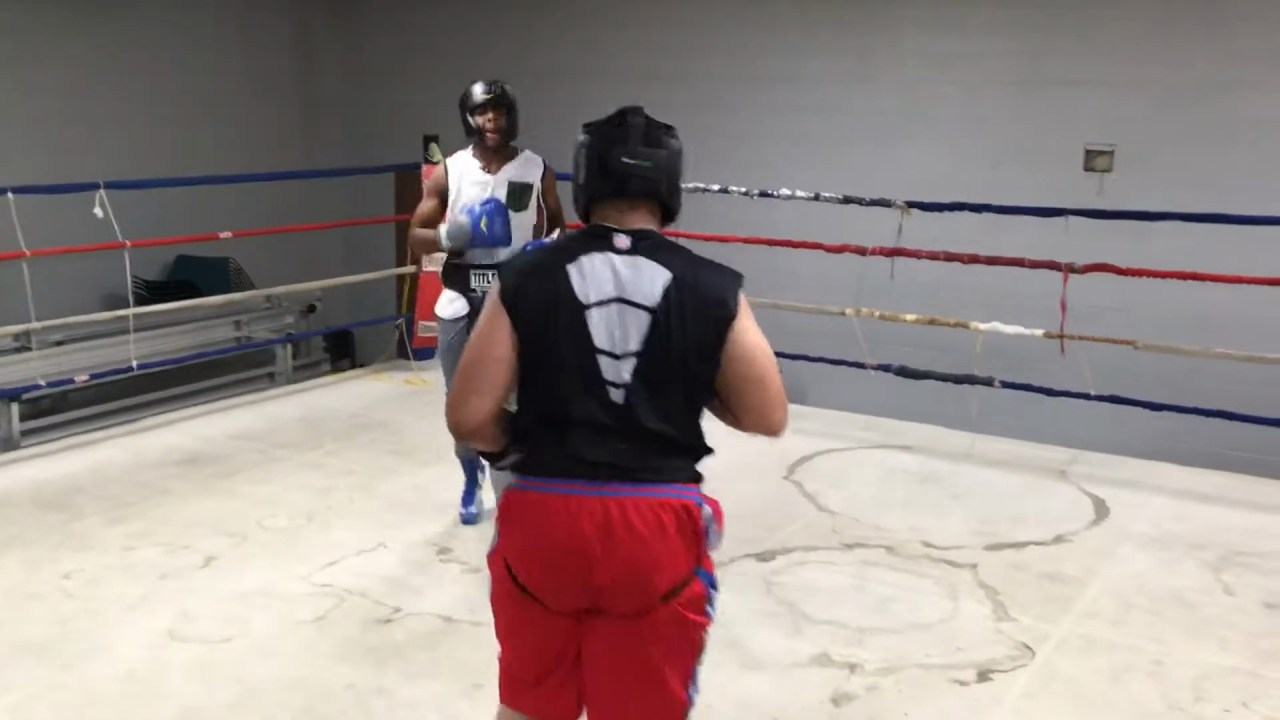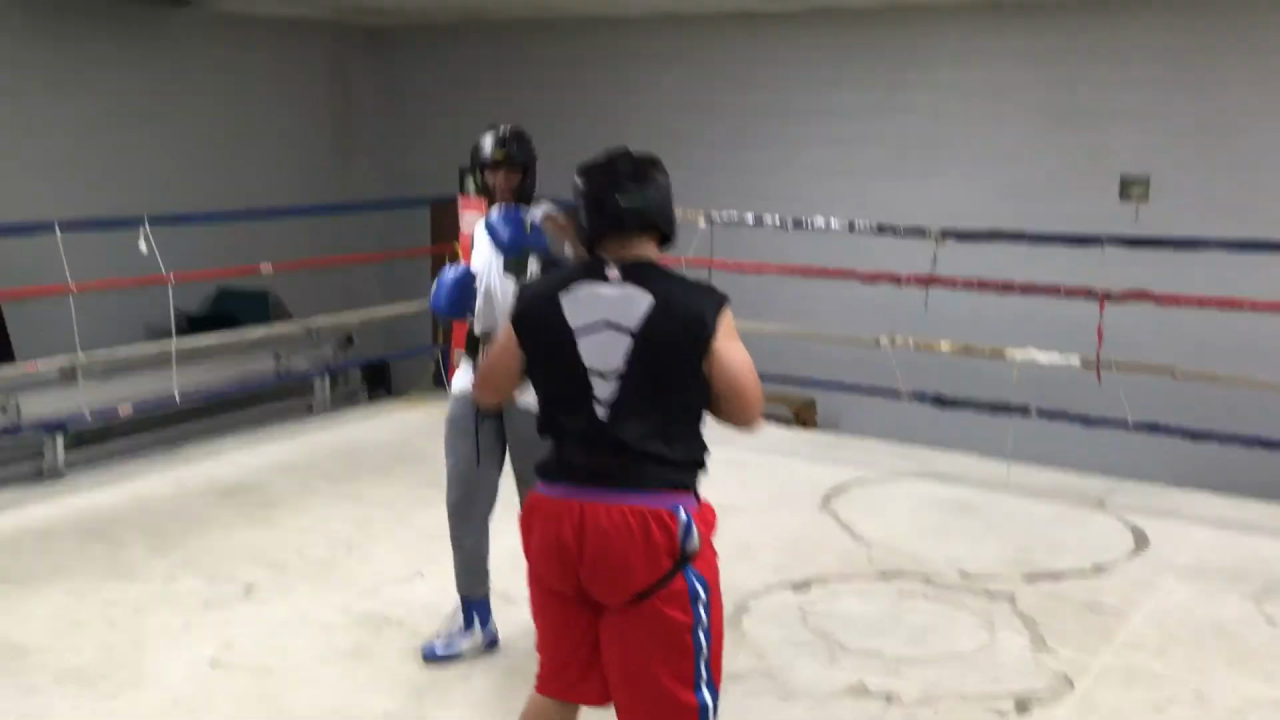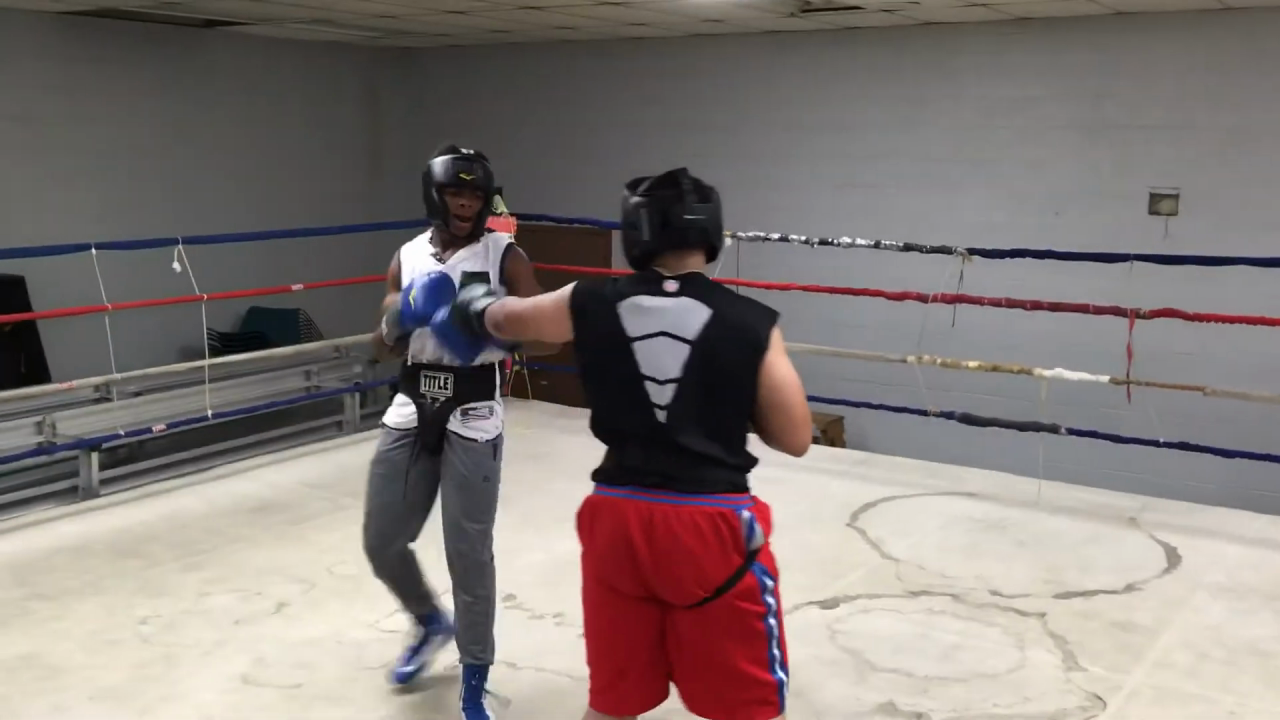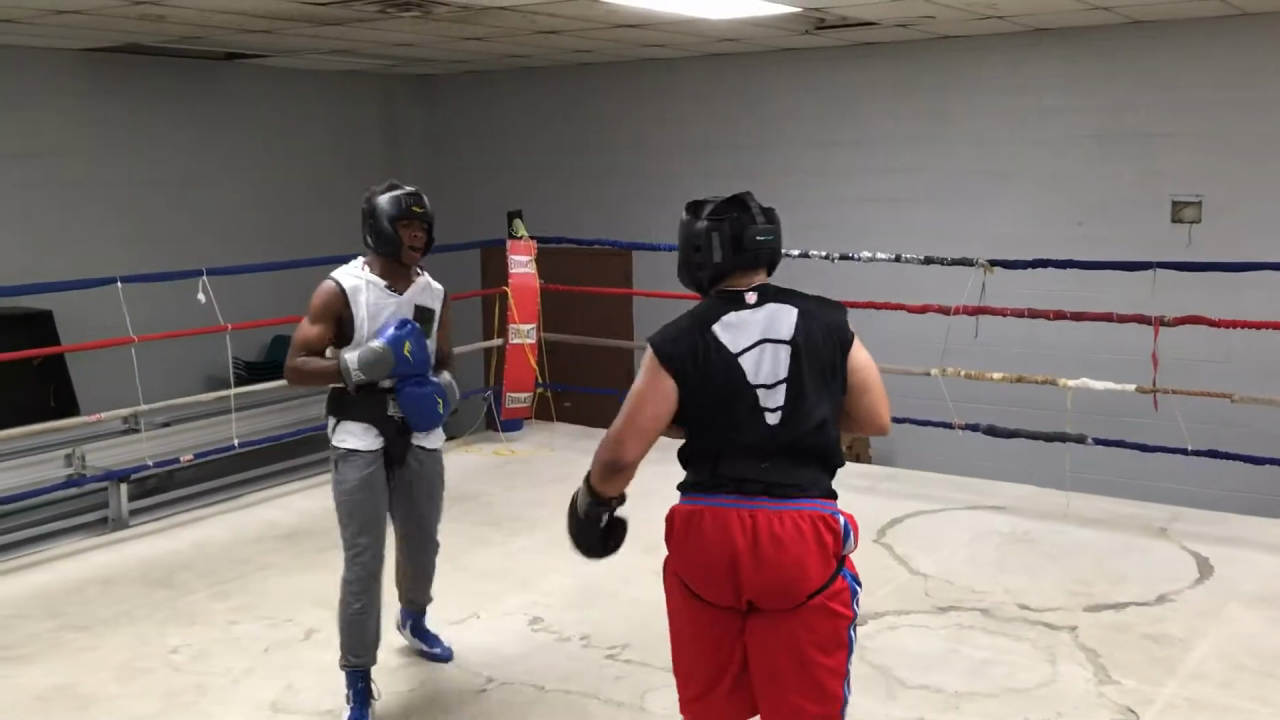
dt=0.7s
person 1, frame 1
left shoulder: (526, 277)
right shoulder: (712, 288)
left elbow: (468, 415)
right elbow: (768, 416)
left hip: (544, 517)
right hip: (660, 524)
person 1, frame 2
left shoulder: (539, 302)
right shoulder: (699, 308)
left elbow: (489, 392)
right elbow: (745, 412)
left hip: (559, 516)
right hip: (653, 526)
person 1, frame 3
left shoulder: (594, 307)
right shoulder: (752, 324)
left elbow: (501, 319)
right elbow: (795, 439)
left wrist: (475, 308)
left hip: (620, 519)
right hip: (713, 526)
person 1, frame 4
left shoulder: (676, 343)
right shoulder: (828, 322)
left elbow: (623, 453)
right elbow: (874, 419)
left wrist: (594, 498)
left hip: (707, 534)
right hip: (804, 538)
person 2, frame 1
left shoulder: (536, 169)
right shoulder: (449, 173)
left elbow: (560, 223)
right elbow: (416, 238)
right wrist: (456, 233)
right hip: (462, 299)
right ankle: (472, 474)
person 2, frame 2
left shoulder: (544, 221)
right shoulder: (484, 227)
left wrist: (544, 246)
right wrist: (453, 294)
left hip: (531, 383)
right hip: (476, 376)
right knee: (464, 502)
right ankle: (476, 621)
person 2, frame 3
left shoulder: (503, 255)
right shoulder: (408, 258)
right elbow: (383, 347)
right wrist: (400, 319)
left hip: (473, 418)
right hip: (410, 412)
left knee: (468, 553)
right knee: (381, 541)
right ankle: (430, 623)
person 2, frame 4
left shoulder: (434, 293)
right shoulder: (340, 289)
right elbow: (295, 368)
left wrist: (444, 388)
right wrist: (362, 362)
left hip: (419, 434)
right hip: (360, 436)
left knee: (423, 542)
right knee: (363, 562)
left ankle: (414, 620)
